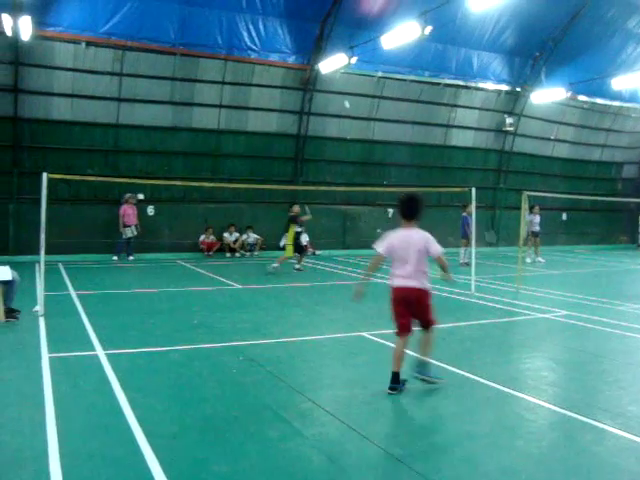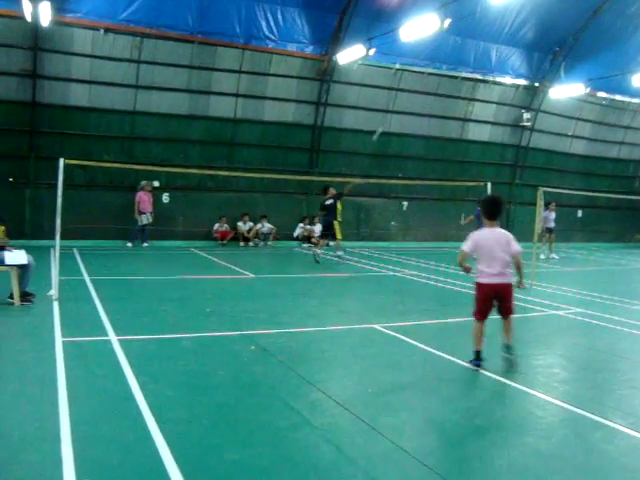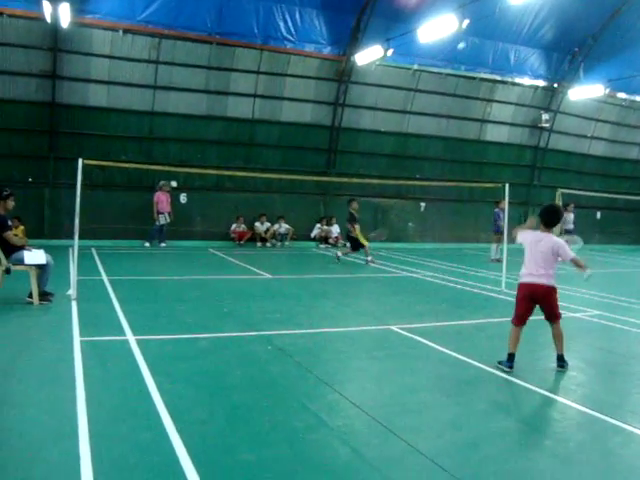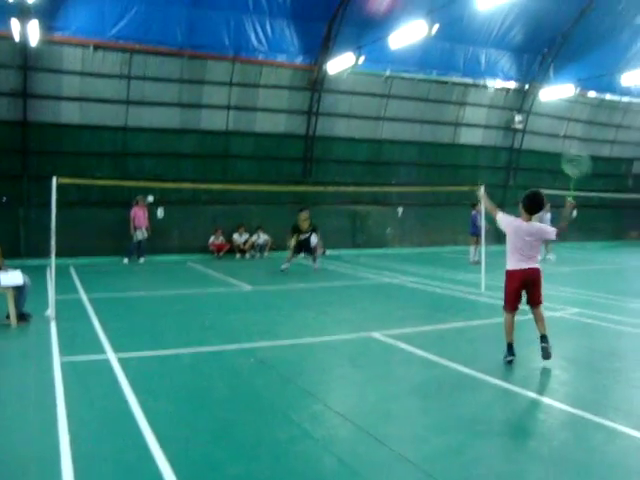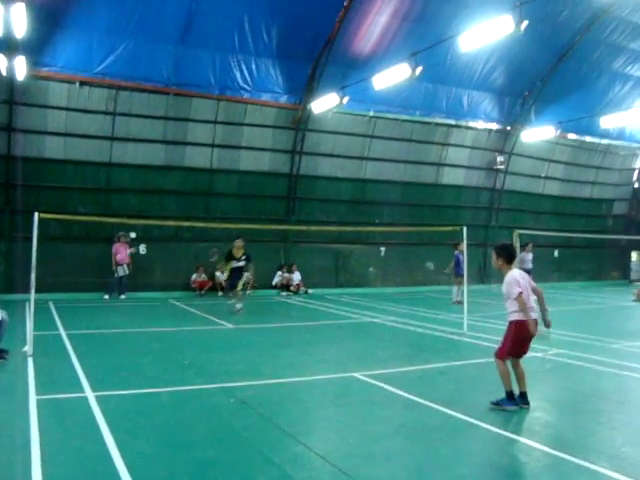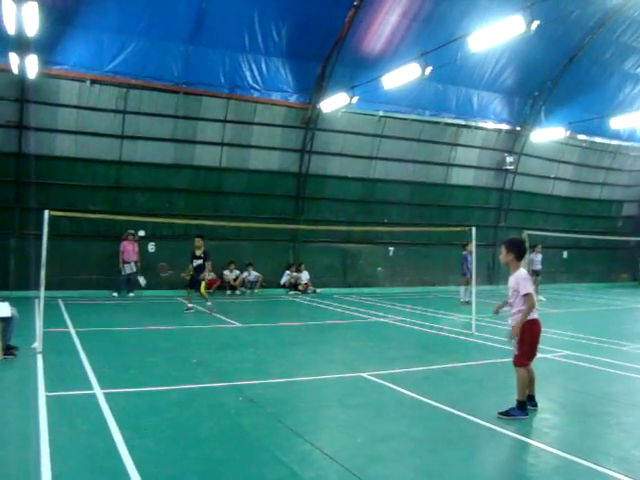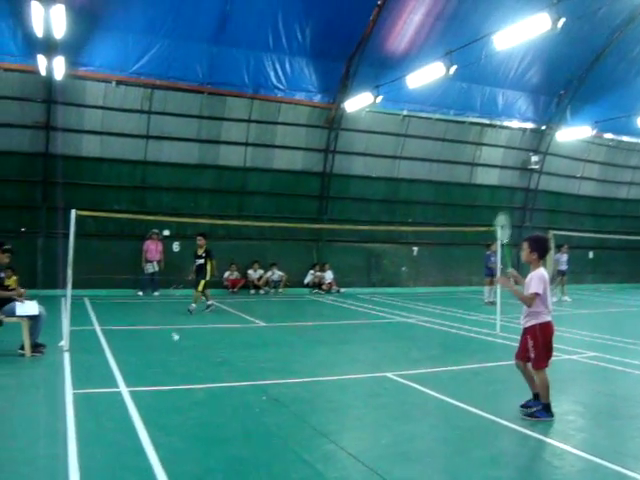
dt=0.4s
person 1, frame 1
left shoulder: (390, 237)
right shoulder: (425, 237)
left elbow: (375, 262)
right elbow: (442, 261)
left wrist: (362, 283)
right wrist: (447, 274)
left hip: (398, 290)
right hip: (419, 290)
left knee: (402, 336)
right knee: (428, 328)
left ankle: (395, 381)
right ankle: (422, 365)
person 1, frame 2
left shoulder: (475, 236)
right shoulder: (507, 236)
left elbow: (461, 260)
right elbow: (518, 261)
left wrist: (466, 268)
right wrist: (521, 278)
left hip: (484, 283)
right hip: (505, 283)
left knee: (479, 320)
right knee: (506, 317)
left ankle: (478, 357)
right ankle: (508, 347)
person 1, frame 3
left shoulder: (529, 236)
right shoulder: (558, 242)
left elbow: (516, 234)
right elbow: (576, 262)
left wrist: (528, 225)
right wrist: (583, 266)
left hip: (526, 285)
right hip: (546, 288)
left knee: (517, 324)
right knee: (555, 323)
left ankle: (509, 360)
right ankle: (560, 359)
person 1, frame 4
left shoulder: (512, 223)
right shoulder: (540, 229)
left elbow: (492, 210)
right elbow: (559, 232)
left wrist: (483, 196)
right wrist: (568, 211)
left hip: (514, 272)
right hip: (533, 272)
left knee: (509, 312)
right knee: (536, 308)
left ankle: (510, 351)
right ankle: (544, 340)
person 1, frame 5
left shoulder: (510, 279)
right shoulder: (520, 274)
left elbow: (522, 301)
right elbow: (539, 293)
left wrist: (530, 322)
right wrist: (545, 316)
left hip: (520, 323)
right hip: (527, 322)
left knee: (500, 357)
right knee: (515, 359)
left ankle: (510, 398)
right ankle: (523, 397)
person 1, frame 6
left shoulder: (521, 276)
right shoulder: (515, 275)
left elbow: (531, 303)
left wrist: (517, 325)
right wrist: (505, 303)
left hip: (526, 324)
right hip: (524, 324)
left knee: (520, 364)
right knee: (525, 364)
left ankle: (521, 407)
right ankle: (531, 399)
person 1, frame 7
left shoulder: (539, 275)
right shoulder: (535, 274)
left elbow: (529, 301)
left wrist: (509, 286)
right wrist: (517, 278)
left hip: (538, 326)
right hip: (531, 326)
left knee: (538, 368)
right knee: (521, 362)
left ankle: (546, 410)
right ankle: (537, 397)
